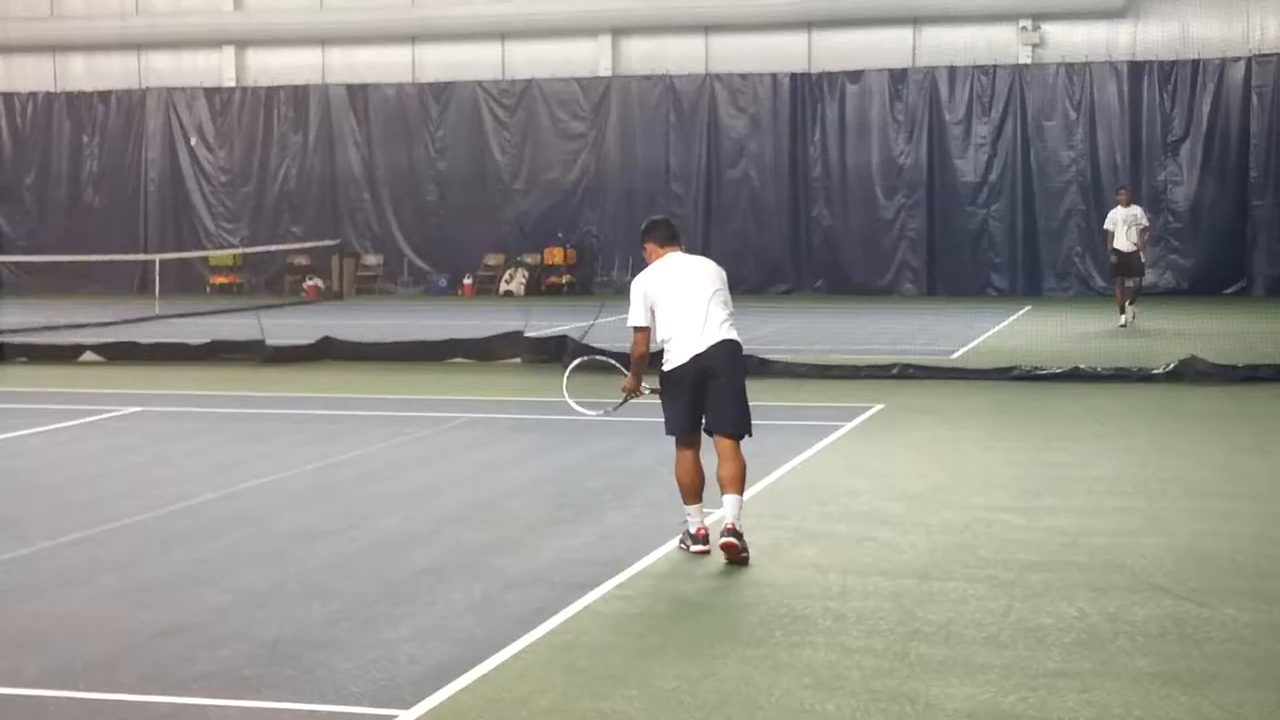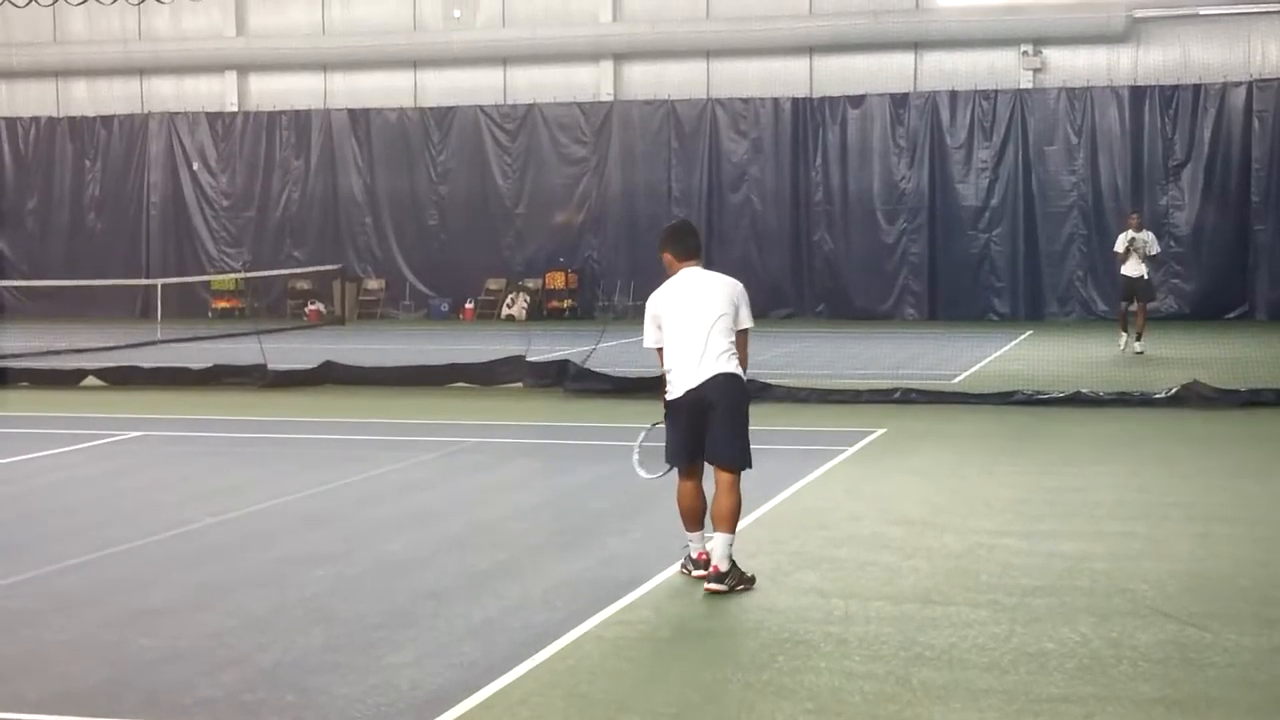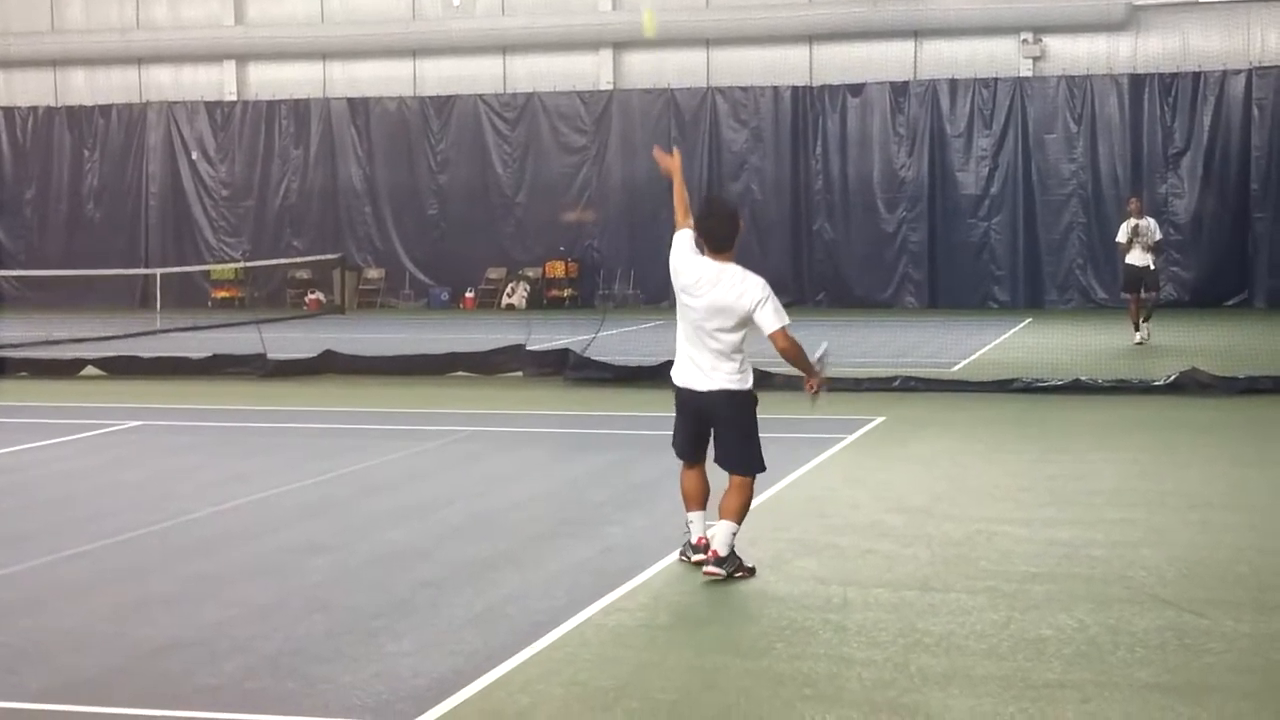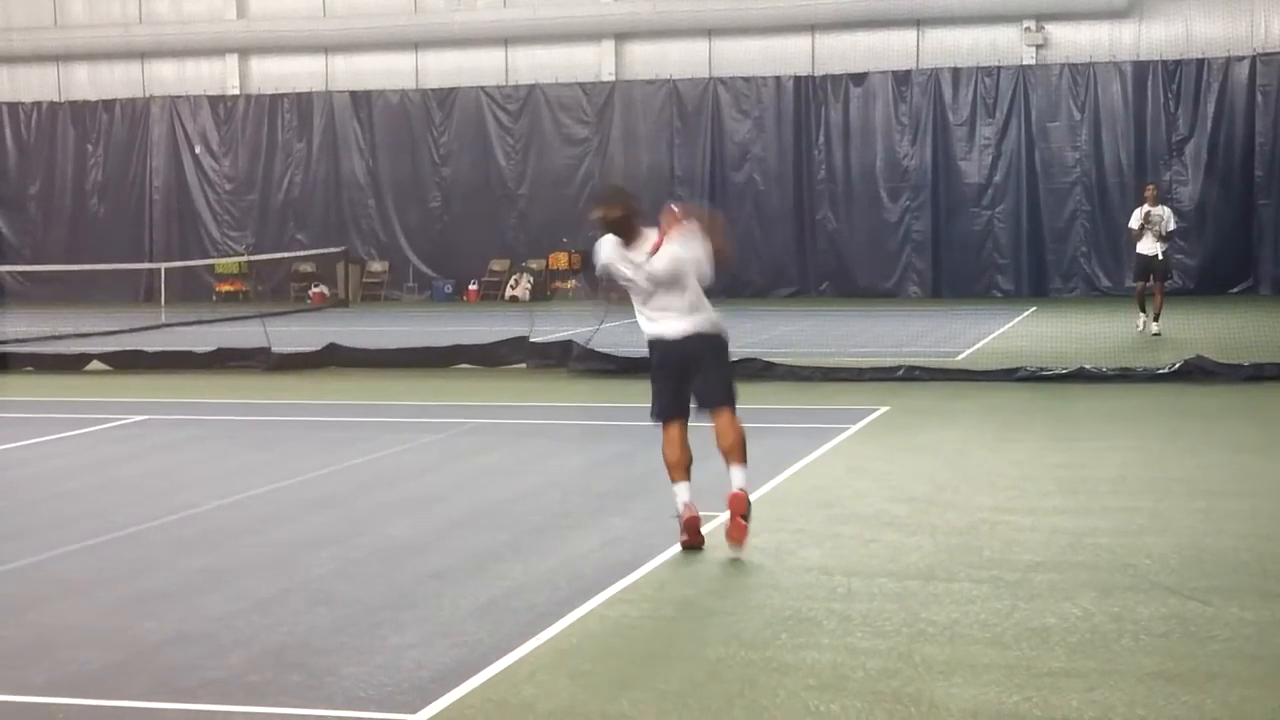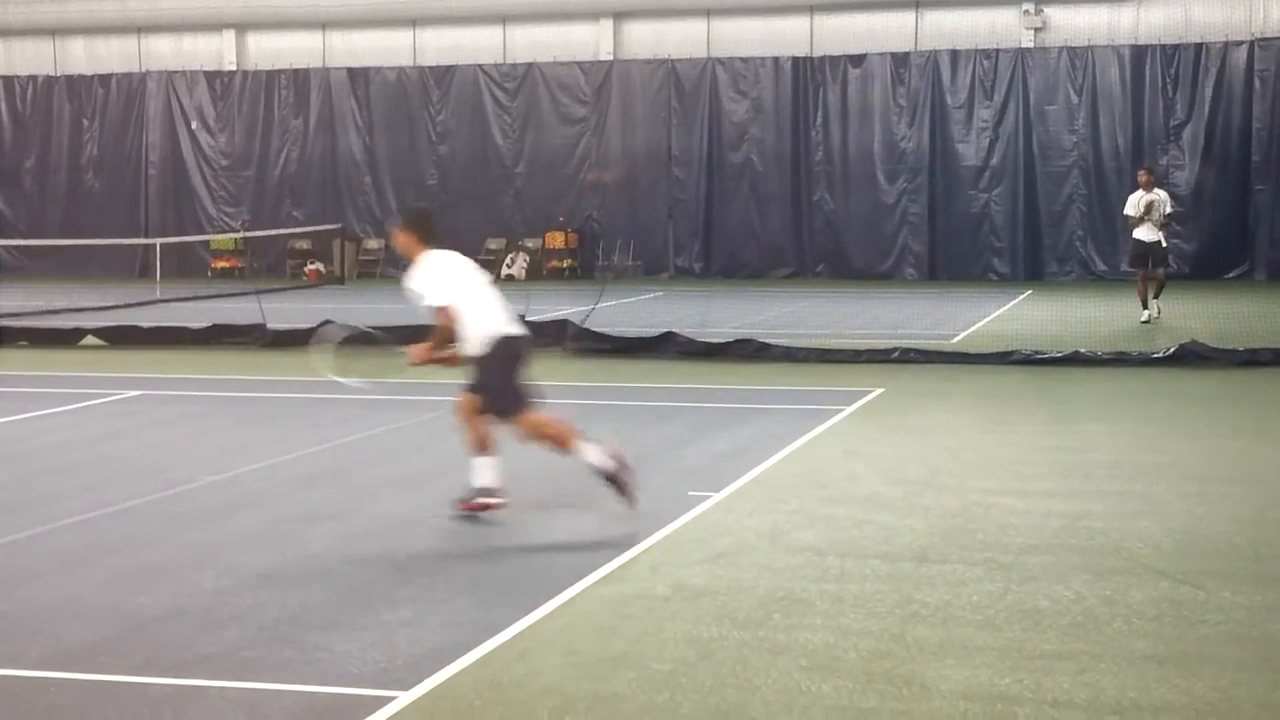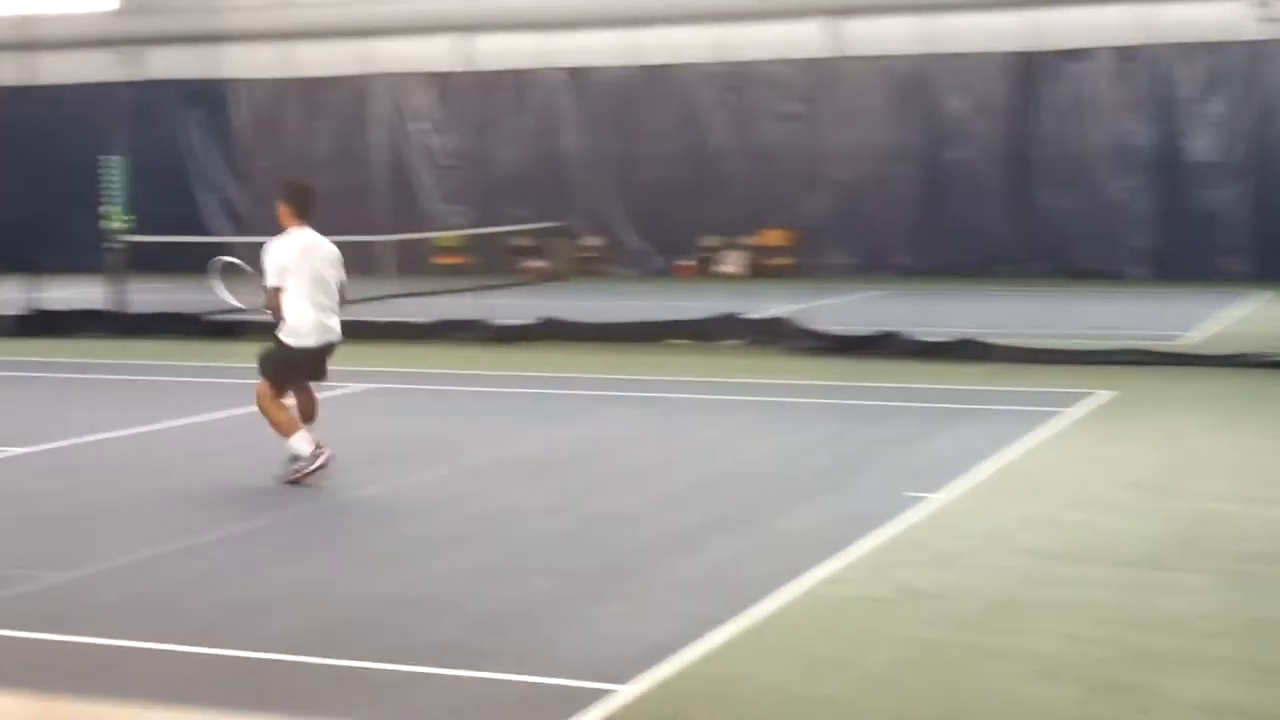
dt=0.7s
person 1, frame 1
left shoulder: (645, 279)
right shoulder: (712, 267)
left elbow: (641, 346)
left wrist: (634, 378)
left hip: (681, 361)
right hip: (724, 351)
left knee: (687, 445)
right knee: (728, 443)
left ankle: (696, 529)
right ankle: (731, 524)
person 1, frame 2
left shoulder: (658, 298)
right shoulder: (730, 286)
right elbow: (740, 351)
left hip: (681, 390)
right hip: (724, 383)
left knee: (688, 474)
right knee: (727, 475)
left ankle: (697, 554)
right ankle: (721, 566)
person 1, frame 3
left shoulder: (683, 264)
right shoulder: (752, 288)
left elbow: (683, 221)
right elbow: (783, 342)
left wrist: (676, 173)
right wrist: (810, 371)
left hip: (688, 387)
right hip: (731, 392)
left knee: (691, 463)
right knee: (741, 476)
left ankle: (697, 540)
right ankle: (721, 551)
person 1, frame 4
left shoulder: (608, 250)
right shoulder: (672, 253)
right elbow: (717, 254)
right wrist: (701, 224)
left hip: (662, 345)
right hip: (704, 339)
left knee: (673, 428)
right knee: (724, 415)
left ankle: (688, 513)
right ankle: (738, 492)
person 1, frame 5
left shoulder: (420, 273)
right shoulder: (450, 259)
left elbow: (447, 322)
left wrist: (429, 349)
right wrist: (453, 352)
left hip: (497, 345)
right hip: (505, 339)
left knee: (525, 421)
right knee: (468, 407)
left ankle: (605, 462)
right ankle: (486, 487)
person 1, frame 6
left shoulder: (278, 247)
right shoulder: (329, 248)
left elbow: (276, 304)
left wrist: (279, 316)
left hip: (299, 337)
right hip: (328, 335)
left knee: (267, 395)
right knee: (298, 383)
left ankle: (307, 453)
right ankle: (309, 448)
